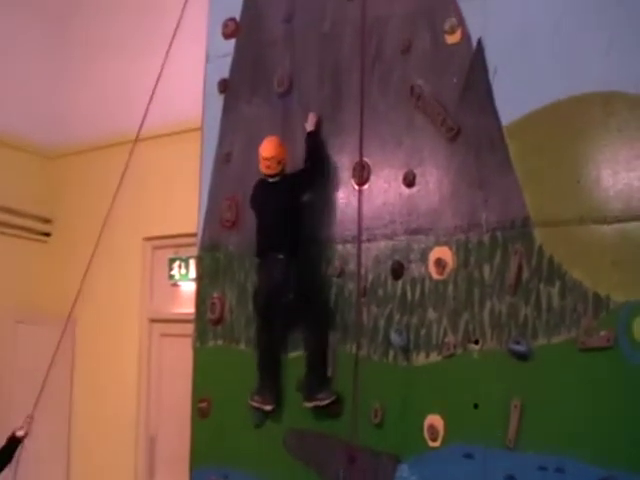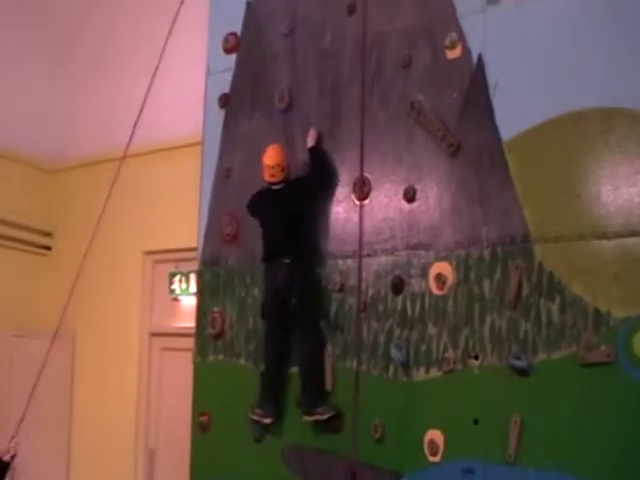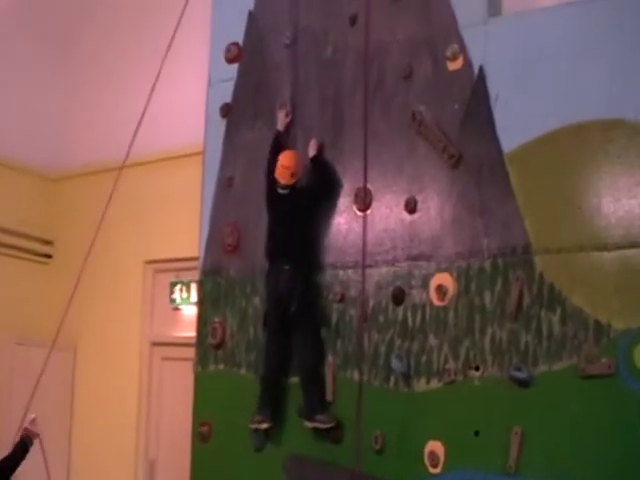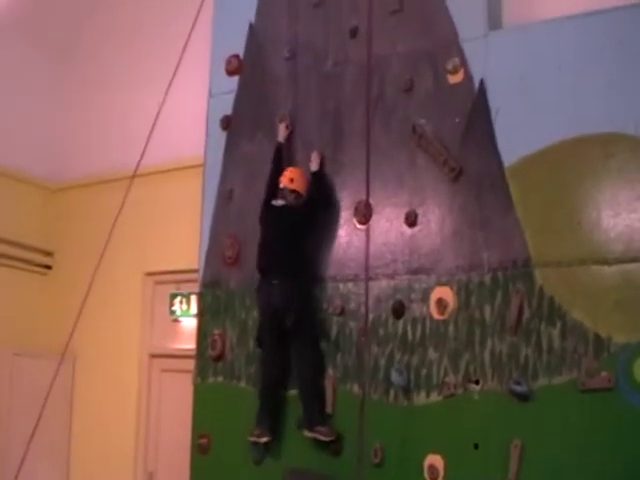
dt=0.4s
person 1, frame 1
left shoulder: (258, 190)
right shoulder: (291, 186)
right elbow: (315, 165)
right wrist: (311, 131)
left hip: (266, 267)
right hip: (288, 266)
left knee: (267, 330)
right knee: (314, 327)
left ankle: (267, 391)
right ankle: (314, 389)
person 1, frame 2
left shoulder: (261, 199)
right shoulder: (298, 191)
right elbow: (325, 176)
right wrist: (313, 146)
left hip: (273, 271)
right hip: (297, 270)
left knee: (274, 339)
right knee: (308, 337)
left ankle: (267, 404)
right ankle: (312, 403)
person 1, frame 3
left shoulder: (273, 198)
right shoulder: (305, 198)
left elbow: (270, 165)
right elbow: (328, 183)
left wrist: (279, 130)
right wrist: (314, 155)
left hip: (275, 275)
right hip: (298, 276)
left knee: (275, 345)
right knee: (307, 343)
left ankle: (265, 411)
right ankle: (314, 410)
person 1, frame 4
left shoulder: (267, 210)
right shoulder: (297, 215)
left elbow: (274, 176)
right elbow: (317, 200)
left wrist: (280, 143)
right wrist: (316, 170)
left hip: (267, 290)
right hip: (292, 290)
left knee: (272, 358)
right knee: (306, 354)
left ankle: (264, 425)
right ankle: (314, 421)
